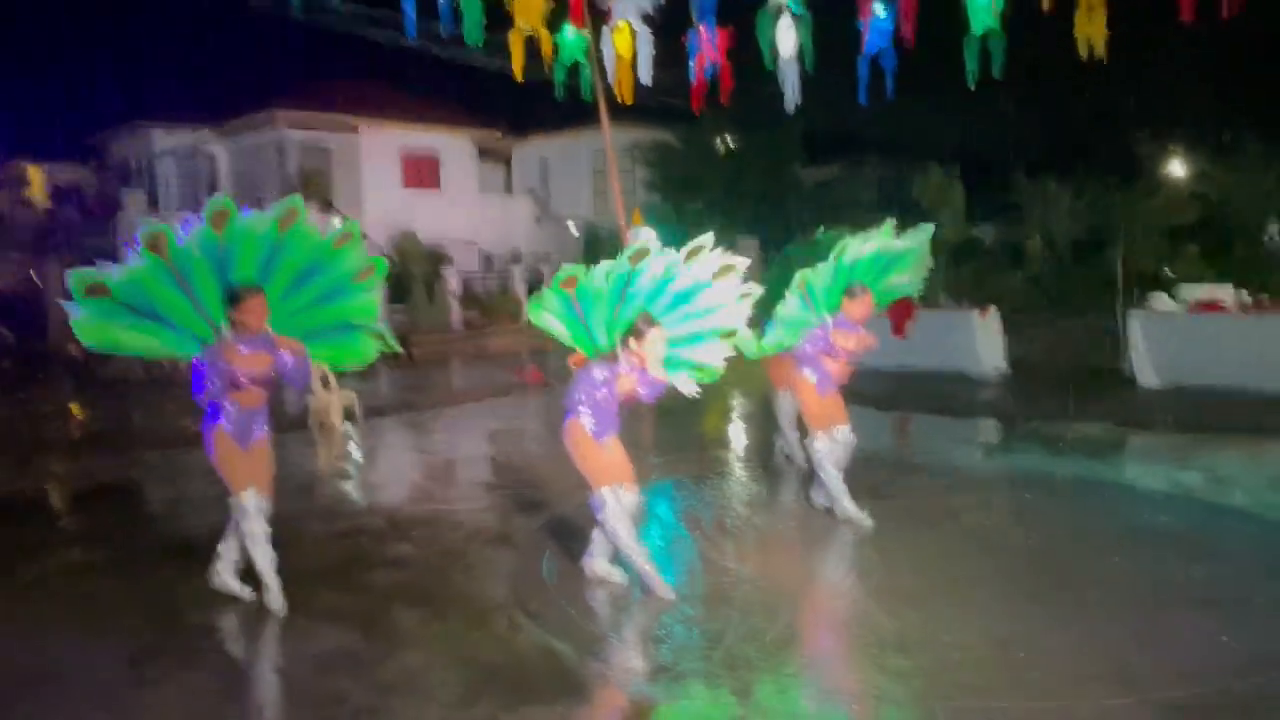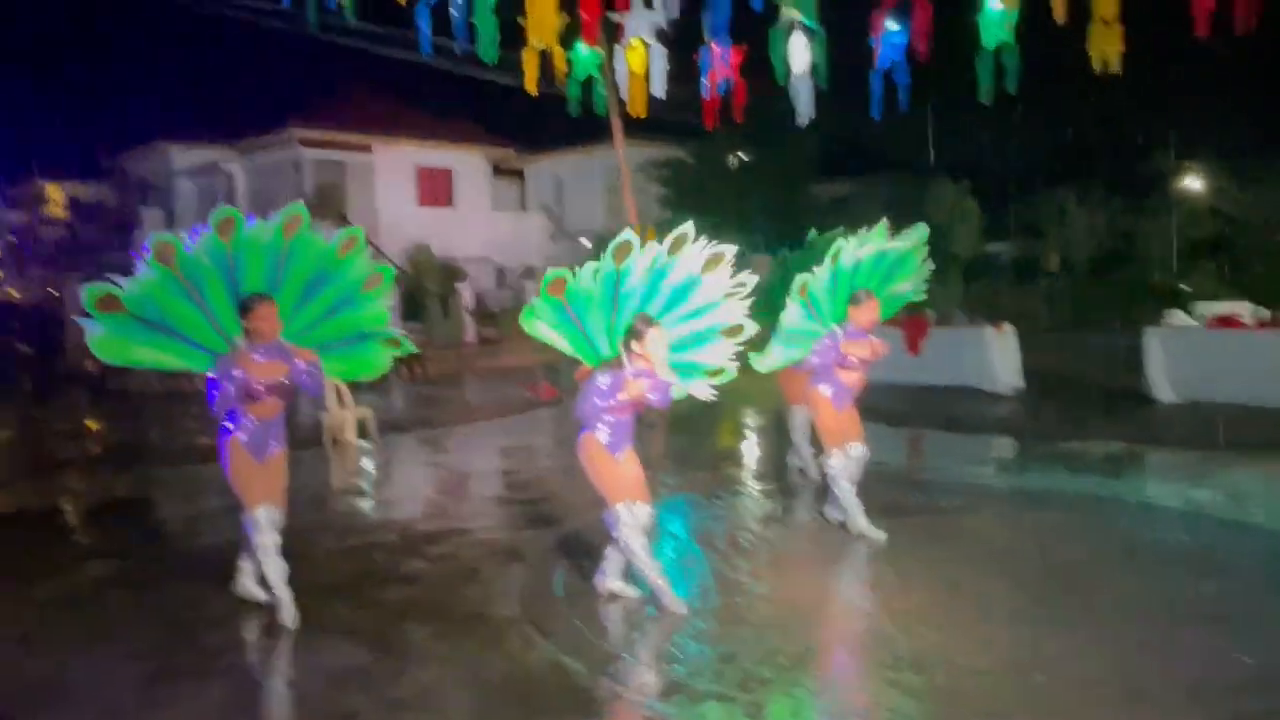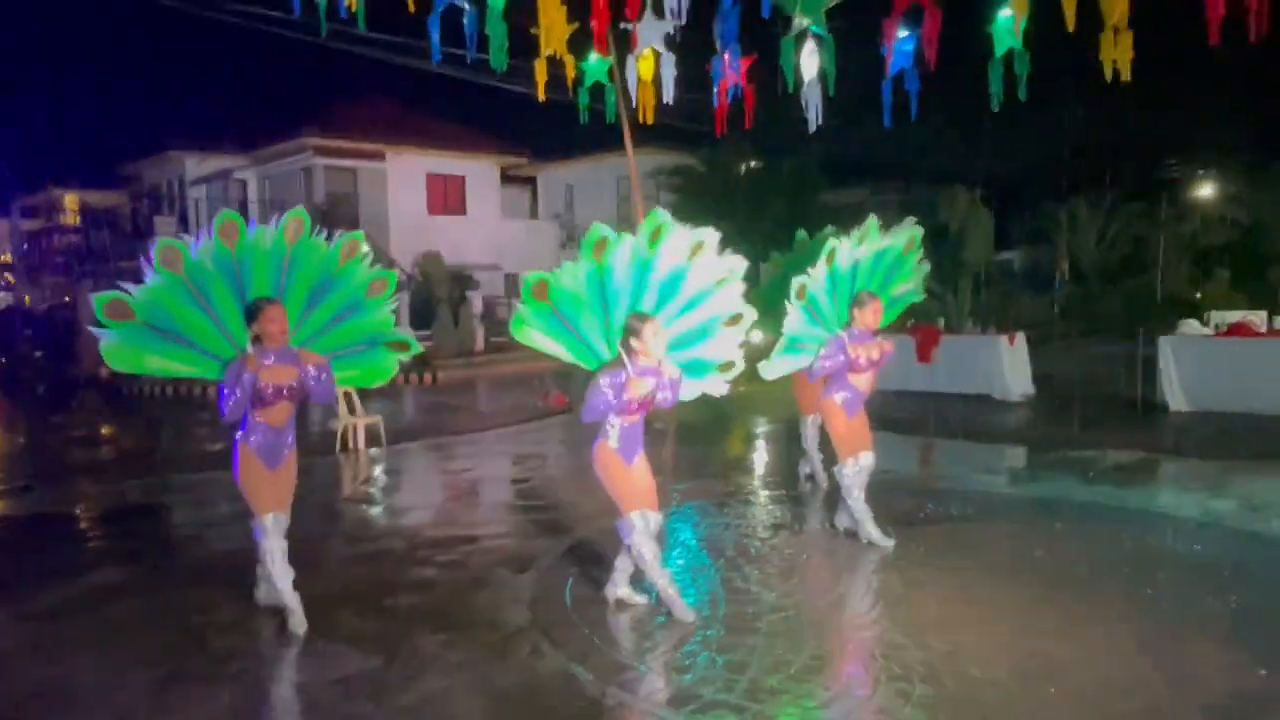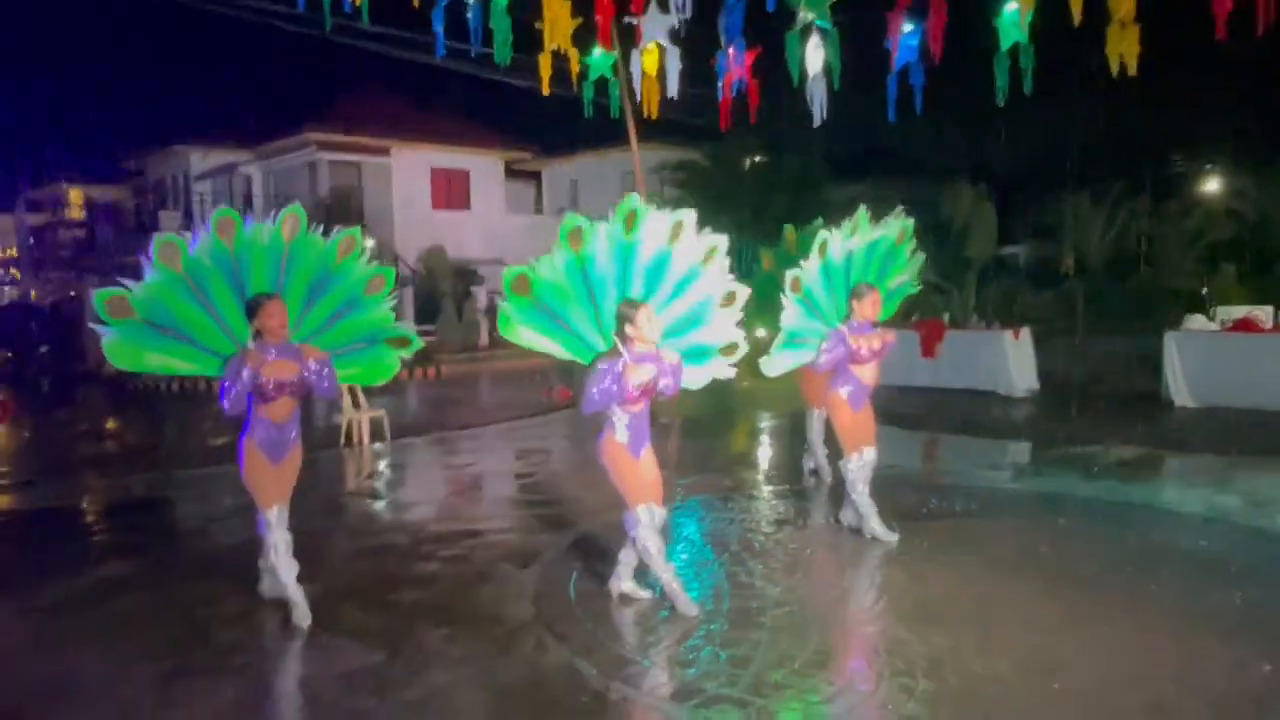
dt=0.1s
person 1, frame 1
left shoulder: (275, 347)
right shoulder: (218, 351)
left elbow: (300, 382)
right elbow: (203, 397)
left wrist: (299, 357)
right wrist: (223, 370)
left hip: (258, 430)
right hip: (225, 431)
left knee: (258, 506)
right knee: (249, 506)
left ankle: (223, 569)
right ankle: (270, 583)
person 1, frame 2
left shoulder: (289, 356)
right shoulder: (233, 360)
left elbow: (314, 390)
right elbow: (218, 406)
left wrist: (313, 366)
right wrist: (236, 376)
left hip: (274, 444)
right hip: (241, 444)
left knee: (270, 518)
right knee: (261, 520)
left ankle: (247, 578)
right ankle: (282, 596)
person 1, frame 3
left shoulder: (298, 359)
right shoulder: (245, 364)
left elbow: (325, 397)
right elbow: (230, 412)
left wrist: (321, 368)
right wrist: (248, 376)
left hip: (286, 451)
right hip: (253, 452)
left knee: (278, 524)
right knee: (269, 527)
left ankle: (266, 587)
right ankle: (292, 604)
person 1, frame 4
left shoulder: (300, 354)
right shoulder: (246, 359)
left elbow: (328, 392)
right elbow: (230, 406)
left wrist: (322, 363)
right wrist: (248, 370)
left hip: (291, 445)
right hip: (257, 447)
left knee: (277, 519)
right knee: (273, 520)
left ankle: (270, 579)
right ankle: (295, 597)
person 2, frame 1
left shoulder: (642, 367)
right shoulder: (603, 368)
left elbow: (647, 395)
right elbow: (577, 401)
left wrist: (656, 375)
right wrist: (616, 390)
left hip: (606, 433)
right hip: (582, 431)
left knee: (627, 497)
right knee: (614, 500)
left ankle: (596, 559)
right ankle: (648, 574)
person 2, frame 2
left shoulder: (648, 372)
right shoulder: (610, 375)
left elbow: (661, 400)
right elbow: (584, 408)
left wrist: (667, 380)
right wrist: (622, 397)
left hip: (621, 447)
right hip: (597, 445)
left knee: (641, 513)
right knee: (626, 516)
left ankle: (608, 577)
right ankle: (660, 587)
person 2, frame 3
left shoulder: (656, 368)
right shoulder: (613, 376)
left elbow: (667, 402)
right elbow: (588, 414)
left wrist: (673, 378)
right wrist: (625, 397)
left hip: (635, 451)
right hip: (611, 452)
left knee: (651, 520)
right knee: (638, 524)
left ankle: (618, 585)
right ankle: (670, 595)
person 2, frame 4
left shoulder: (654, 355)
right shoulder: (610, 365)
left elbow: (670, 389)
right elbow: (588, 405)
left wrist: (673, 364)
right wrist: (622, 384)
left hip: (642, 443)
right hip: (618, 445)
left knee: (654, 514)
right knee: (643, 517)
left ankle: (622, 579)
right ankle: (674, 589)
person 3, frame 1
left shoulder: (857, 329)
right shoulder: (827, 327)
right elbow: (800, 350)
left wrist: (864, 344)
right wrist: (830, 346)
left hip: (829, 386)
right hip: (810, 383)
left knee: (843, 436)
right knee: (822, 441)
left ankle: (823, 491)
right ankle: (843, 504)
person 3, frame 2
left shoulder: (868, 339)
right shoulder: (836, 337)
right elbow: (809, 364)
left wrist: (875, 353)
right wrist: (842, 354)
left hip: (844, 402)
right hip: (825, 398)
left knee: (858, 453)
right knee: (837, 456)
left ankle: (836, 506)
right ankle: (856, 518)
person 3, frame 3
left shoulder: (874, 339)
right shoulder: (842, 340)
right elbow: (816, 370)
left wrist: (885, 351)
right wrist: (847, 355)
left hip: (857, 406)
right hip: (836, 404)
left knee: (866, 460)
right knee: (849, 463)
left ankle: (845, 515)
right ankle: (867, 526)
person 3, frame 4
left shoulder: (875, 331)
right shoulder: (842, 333)
right elbow: (819, 365)
left wrist: (887, 342)
right wrist: (847, 346)
left hip: (862, 399)
right hip: (842, 399)
left knee: (868, 455)
right knee: (854, 457)
left ankle: (850, 511)
right ankle: (871, 521)
